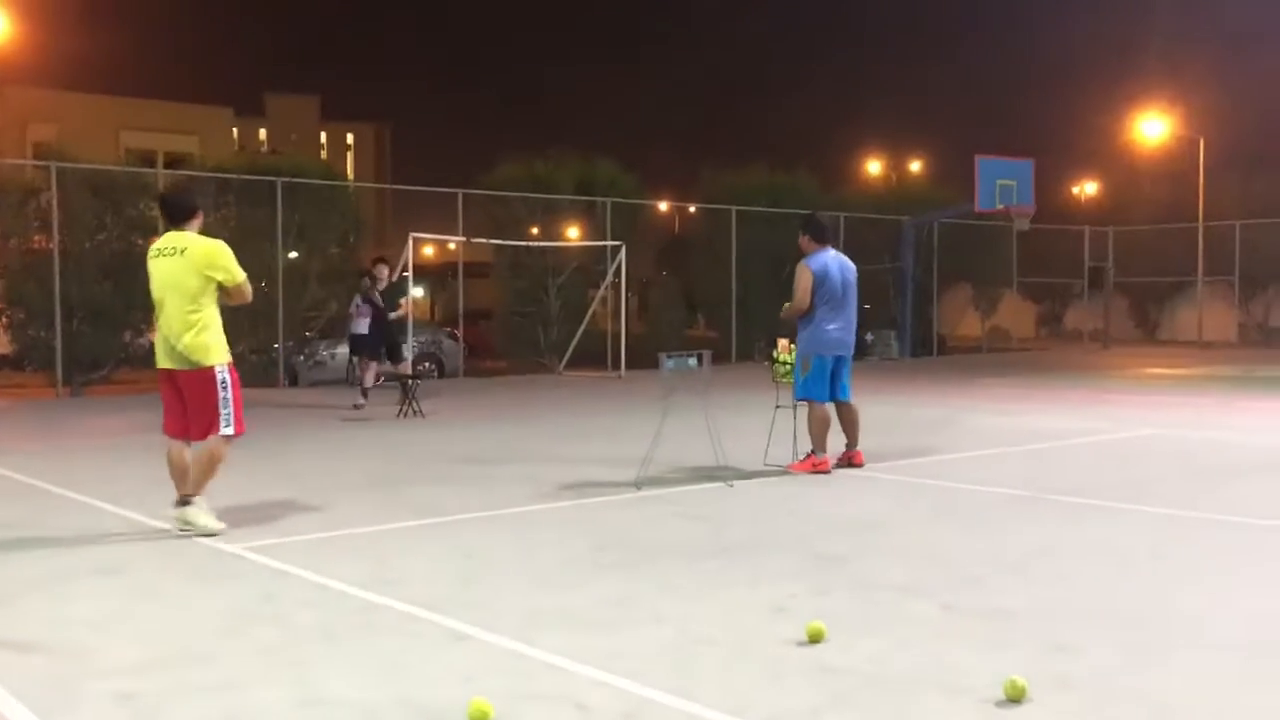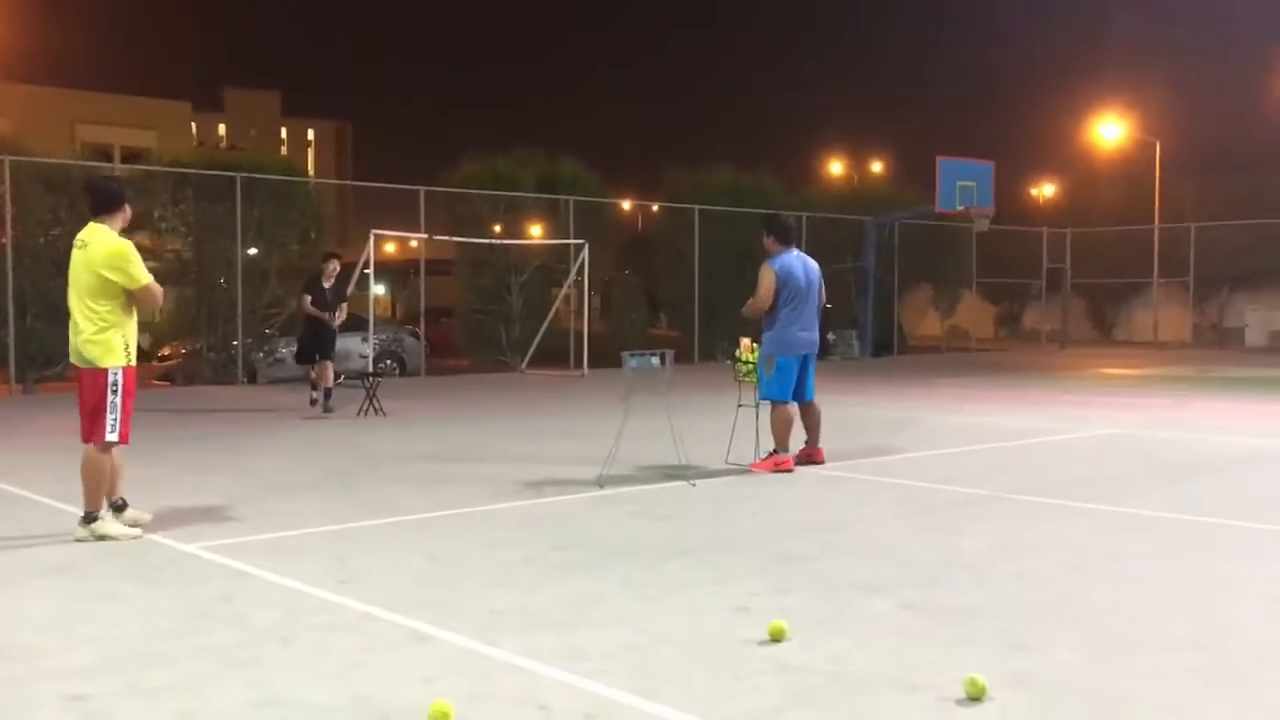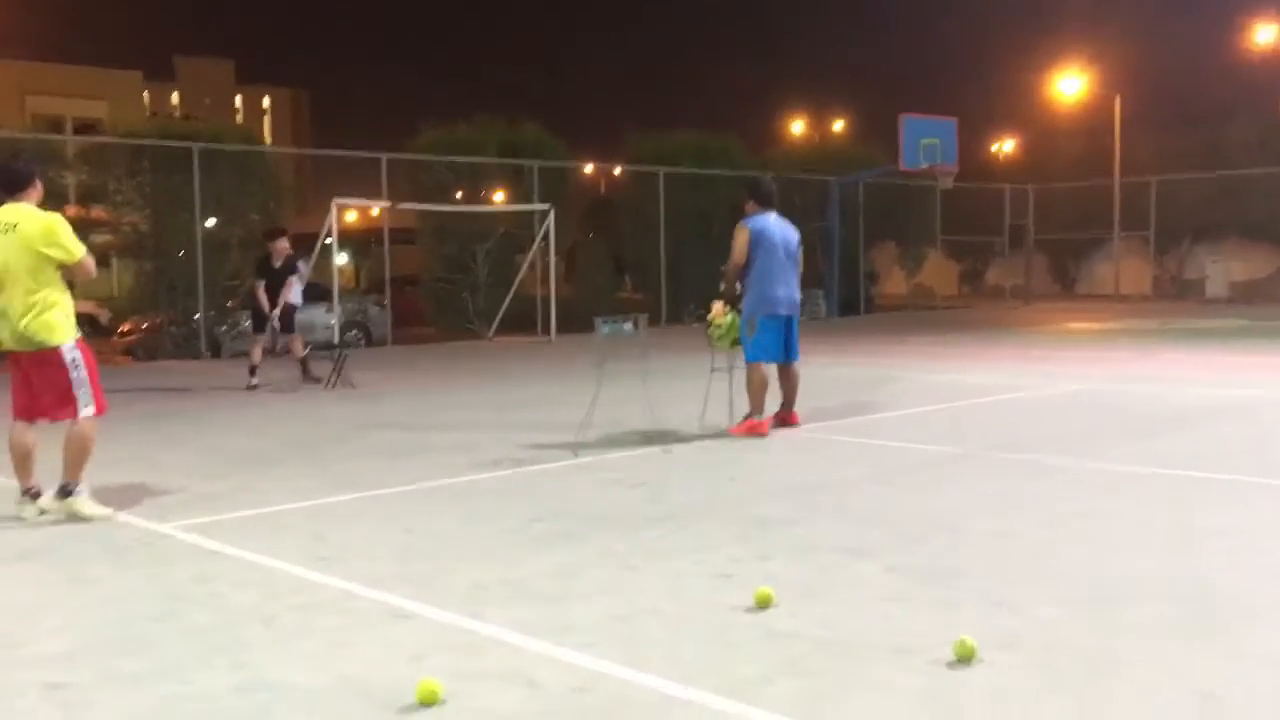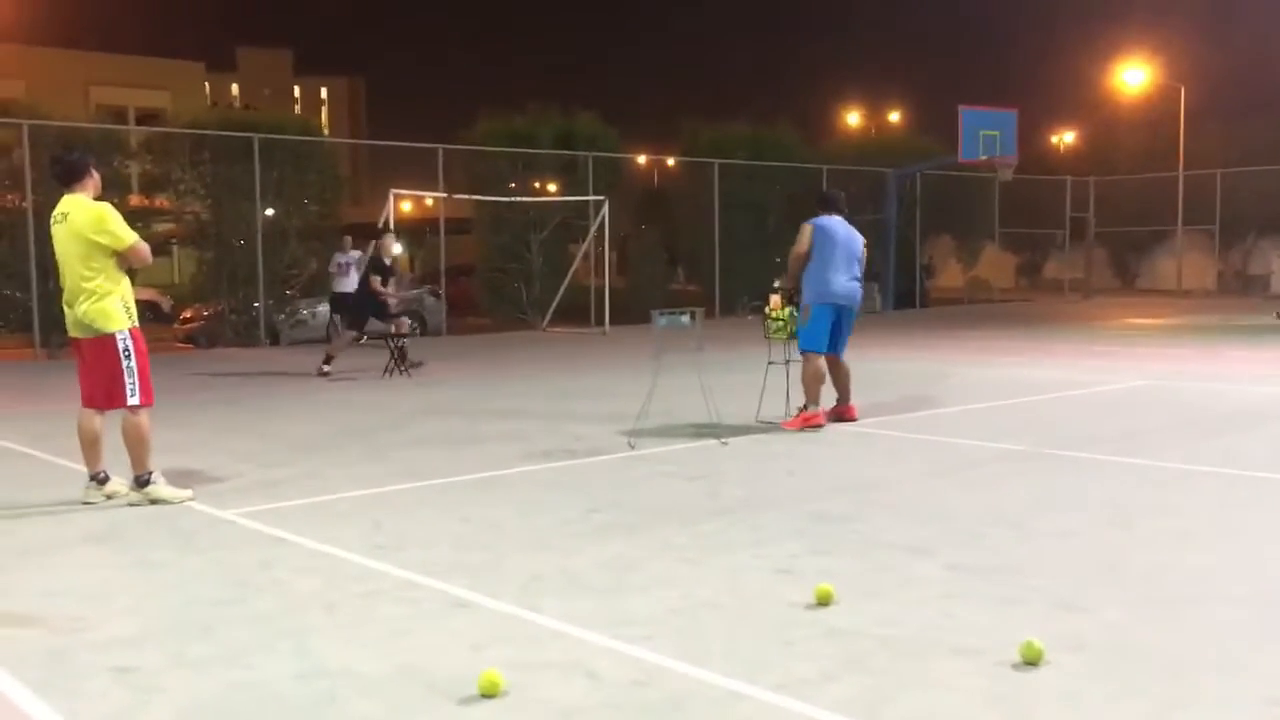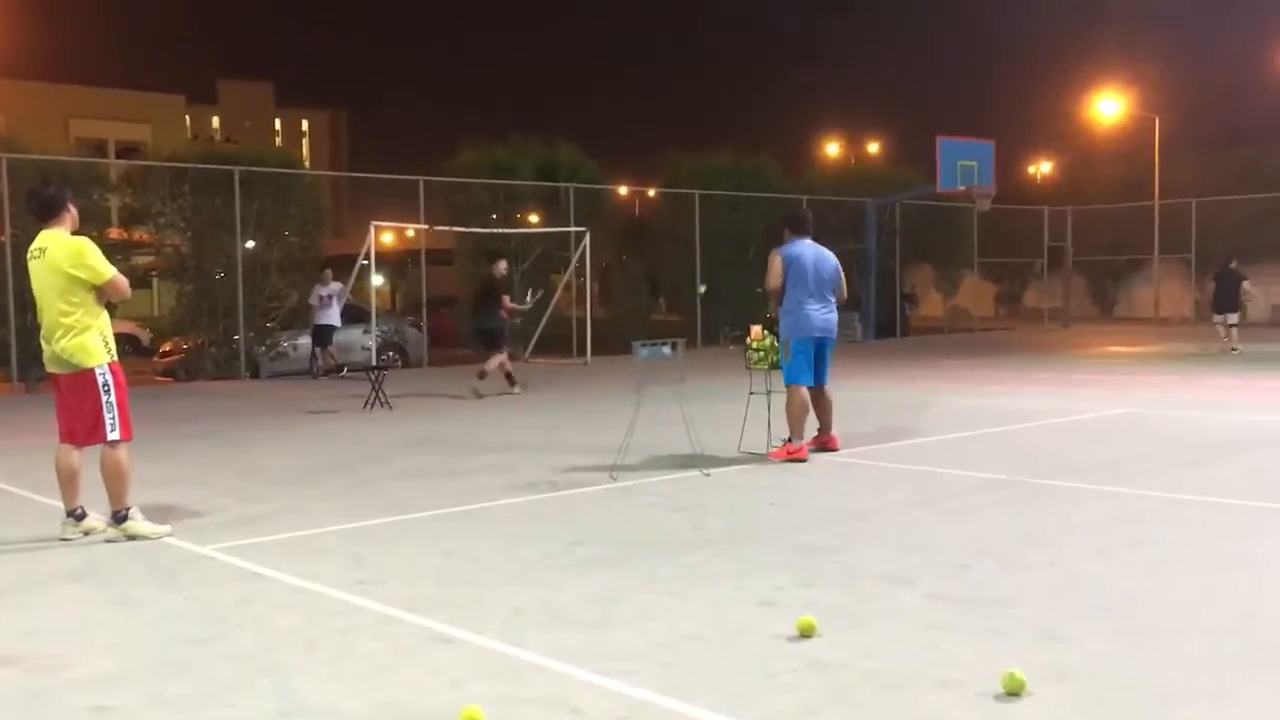
dt=0.7s
person 1, frame 1
left shoulder: (155, 251)
right shoulder: (212, 249)
right elbow: (244, 295)
left wrist: (208, 292)
left hip: (168, 354)
right hip: (205, 354)
left knee: (179, 435)
right knee: (222, 431)
left ankle: (186, 504)
right ankle: (189, 501)
person 1, frame 2
left shoulder: (84, 240)
right shoulder: (117, 248)
right elbow: (154, 299)
left wrist: (130, 289)
right wrist: (145, 287)
left hip: (87, 349)
right hip: (109, 353)
left knee: (100, 438)
right knee: (103, 439)
left ankle: (117, 505)
right ankle: (93, 519)
person 1, frame 3
right shoulder: (48, 223)
right elbow: (87, 270)
right hip: (53, 332)
right knee: (85, 411)
left ankle: (30, 495)
right ankle: (70, 492)
person 1, frame 4
left shoulder: (60, 215)
right shoulder: (98, 212)
right elbow: (142, 256)
right wrist: (125, 250)
left hip: (81, 319)
right hip: (111, 319)
left knee: (92, 404)
right knee: (135, 402)
left ankle: (97, 480)
right ankle: (144, 481)
person 1, frame 5
left shoulder: (36, 251)
right shoulder: (76, 246)
right elbow: (121, 290)
left wrist: (94, 291)
right wrist: (102, 287)
left hip: (59, 354)
right hip: (90, 354)
left knee: (70, 440)
right knee: (114, 438)
left ankle: (74, 517)
right ankle: (123, 517)
person 2, frame 1
left shoulder: (808, 266)
right shoulder: (848, 263)
left elbow: (800, 304)
left wrist: (785, 313)
left hip: (816, 342)
right hip: (844, 340)
left knee: (816, 399)
right knee: (842, 399)
left ankle: (819, 457)
right ankle: (853, 452)
person 2, frame 2
left shoulder: (772, 267)
right shoulder: (811, 264)
left elbow: (762, 304)
right elbow: (821, 300)
left wrist: (746, 310)
left hip: (781, 342)
right hip: (808, 340)
left knee: (779, 400)
right knee: (805, 398)
left ankle: (781, 456)
right ankle: (813, 449)
person 2, frame 3
left shoulder: (747, 226)
right shoulder: (791, 230)
left elbow: (736, 262)
right elbow: (798, 269)
left wrist: (729, 283)
left hip: (761, 302)
right hip: (789, 301)
left knee: (756, 360)
right knee: (787, 360)
left ankle: (756, 419)
right ankle: (788, 412)
person 2, frame 4
left shoulder: (813, 225)
right shoulder: (857, 238)
left elbow: (800, 252)
left wrist: (791, 278)
left hip: (820, 295)
right hip: (850, 298)
left knee: (813, 352)
right knee: (834, 353)
left ankle: (812, 411)
right ankle: (845, 406)
person 2, frame 5
left shoulder: (781, 254)
right shoulder: (829, 256)
left elbow: (773, 285)
right elbow: (842, 295)
left wrist: (778, 302)
left hip: (798, 325)
right hip: (827, 325)
left knee: (797, 384)
right knee: (819, 385)
left ankle: (796, 445)
right ankle: (826, 436)
